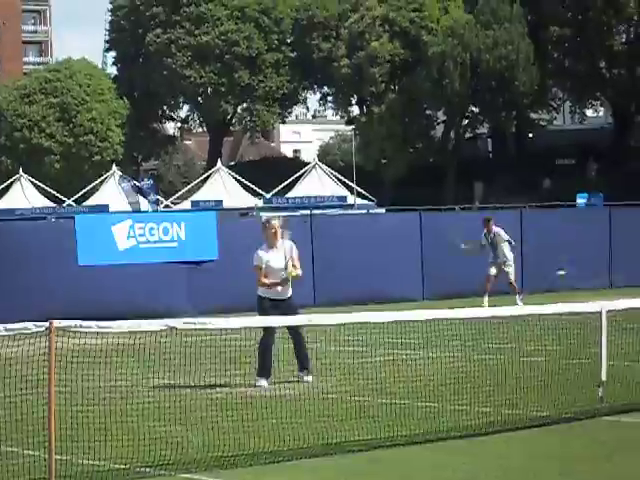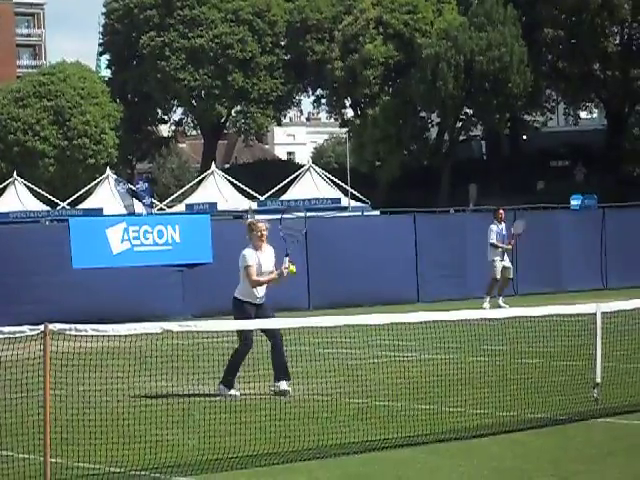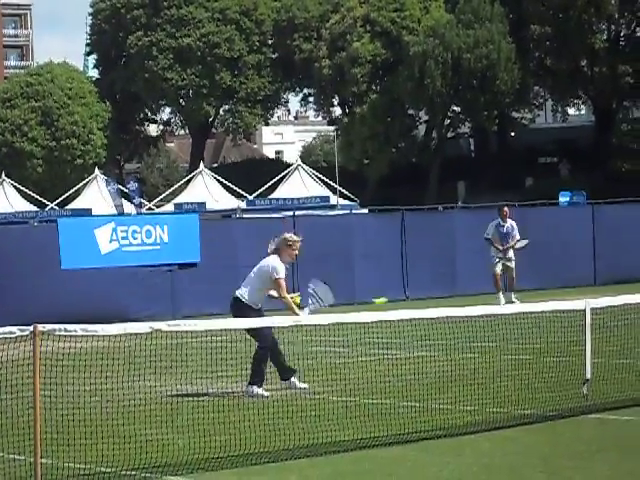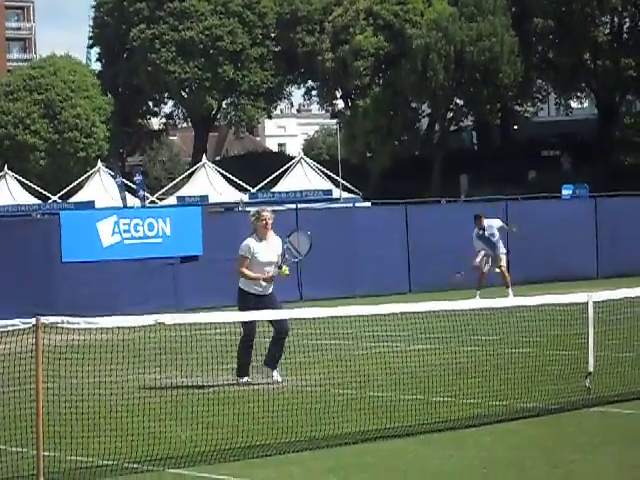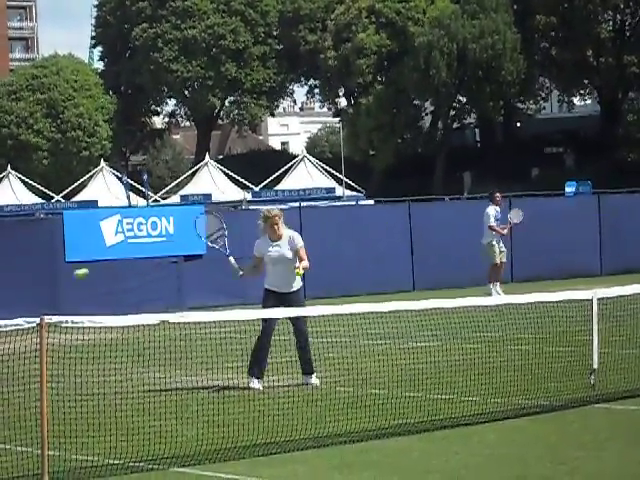
dt=1s
person 1, frame 1
left shoulder: (289, 246)
right shoulder: (261, 254)
left elbow: (297, 271)
right elbow: (260, 281)
left wrist: (294, 273)
right wrist: (278, 283)
left hip: (286, 298)
right hip: (267, 300)
left knee: (297, 334)
right knee: (269, 333)
left ankle: (304, 371)
right ankle: (262, 376)
person 1, frame 2
left shoulder: (269, 250)
right shoulder: (247, 254)
right elbow: (253, 281)
left wrist: (282, 272)
right wrist: (276, 276)
left hip: (260, 303)
right hip: (243, 303)
left knee: (276, 338)
right knee: (246, 343)
left ankle: (281, 381)
right ankle: (226, 386)
person 1, frame 3
left shoulder: (275, 261)
right shoulder: (277, 265)
right elbow: (283, 296)
left wrist: (288, 297)
right wrist: (297, 312)
left hip: (252, 306)
right hip: (242, 306)
left knee: (271, 341)
right knee: (266, 342)
left ankle: (288, 377)
right ankle: (254, 385)
person 1, frame 4
left shoulder: (277, 241)
right shoulder: (249, 244)
right elbow: (241, 270)
right wrist: (261, 277)
left hip: (267, 294)
right hip: (248, 294)
left knee: (283, 329)
right knee: (249, 334)
left ankle: (271, 366)
right ankle: (242, 374)
person 1, frame 5
left shoulder: (293, 237)
right shoulder: (260, 244)
left elbow: (306, 262)
right elbow: (256, 266)
left wrist: (300, 267)
right wrist: (244, 271)
left hip: (294, 291)
right hip: (272, 293)
left knee: (301, 332)
right knee: (266, 333)
left ankle: (309, 374)
right ankle: (255, 376)
